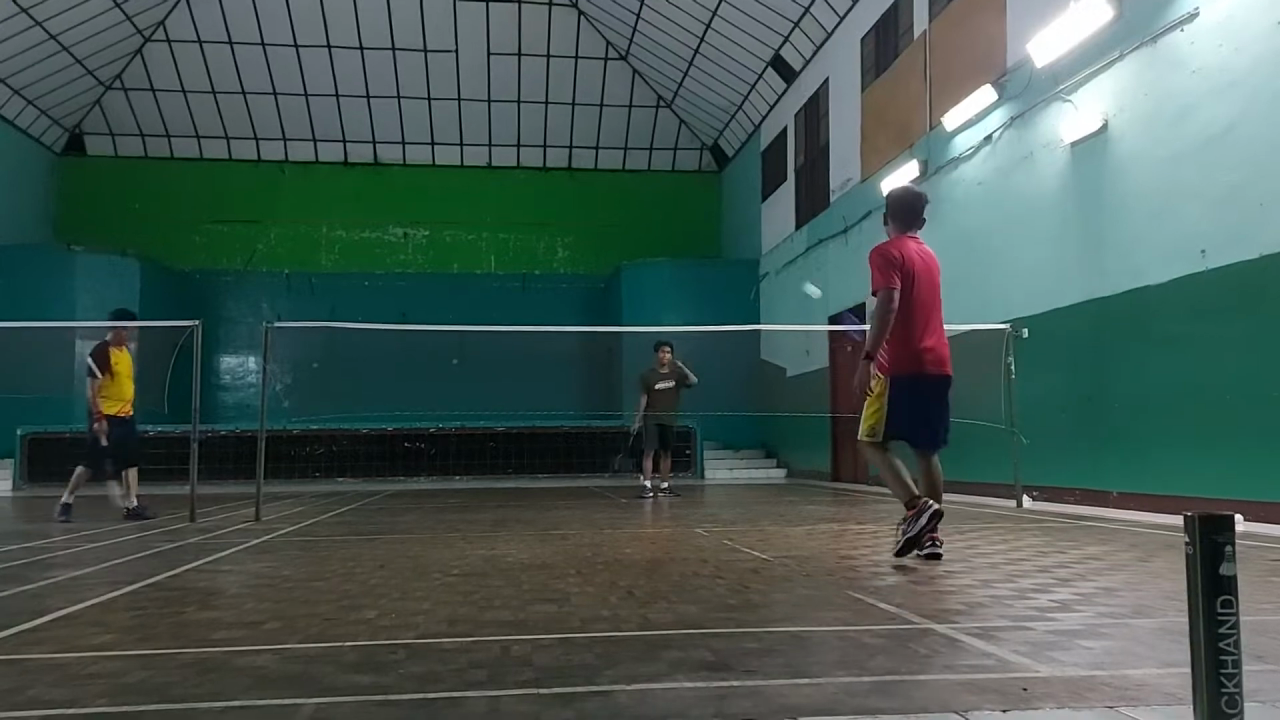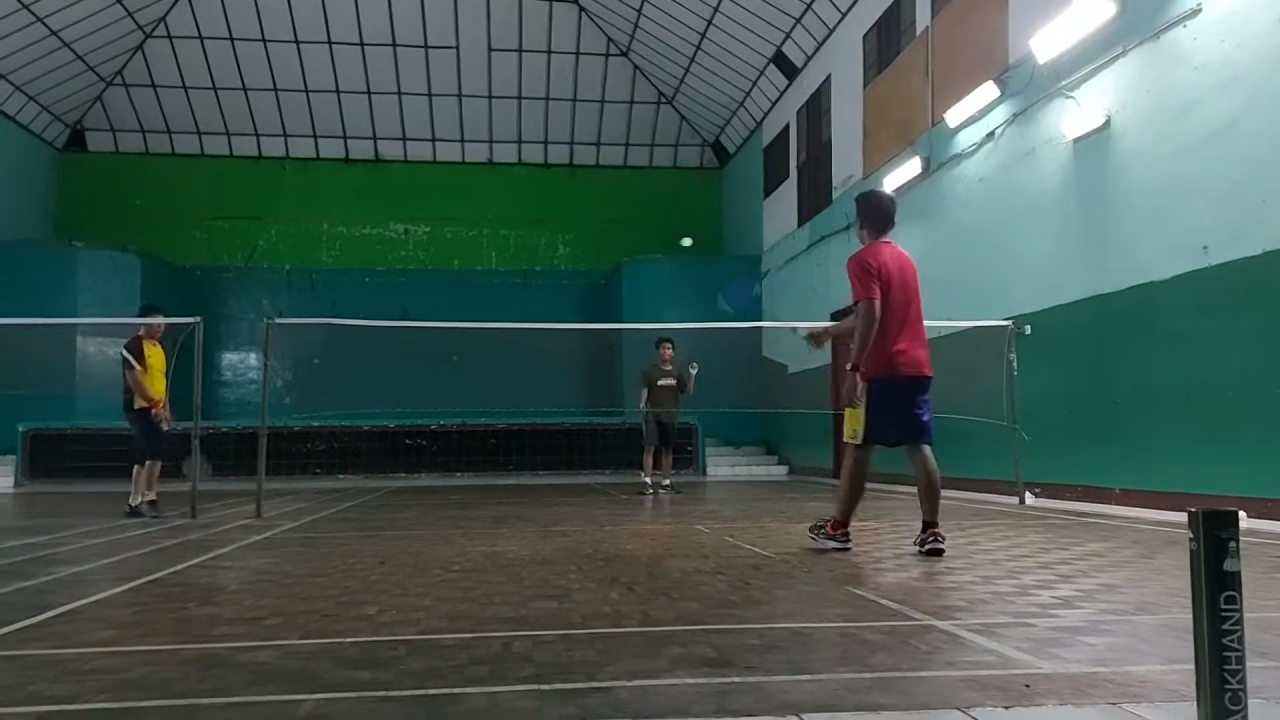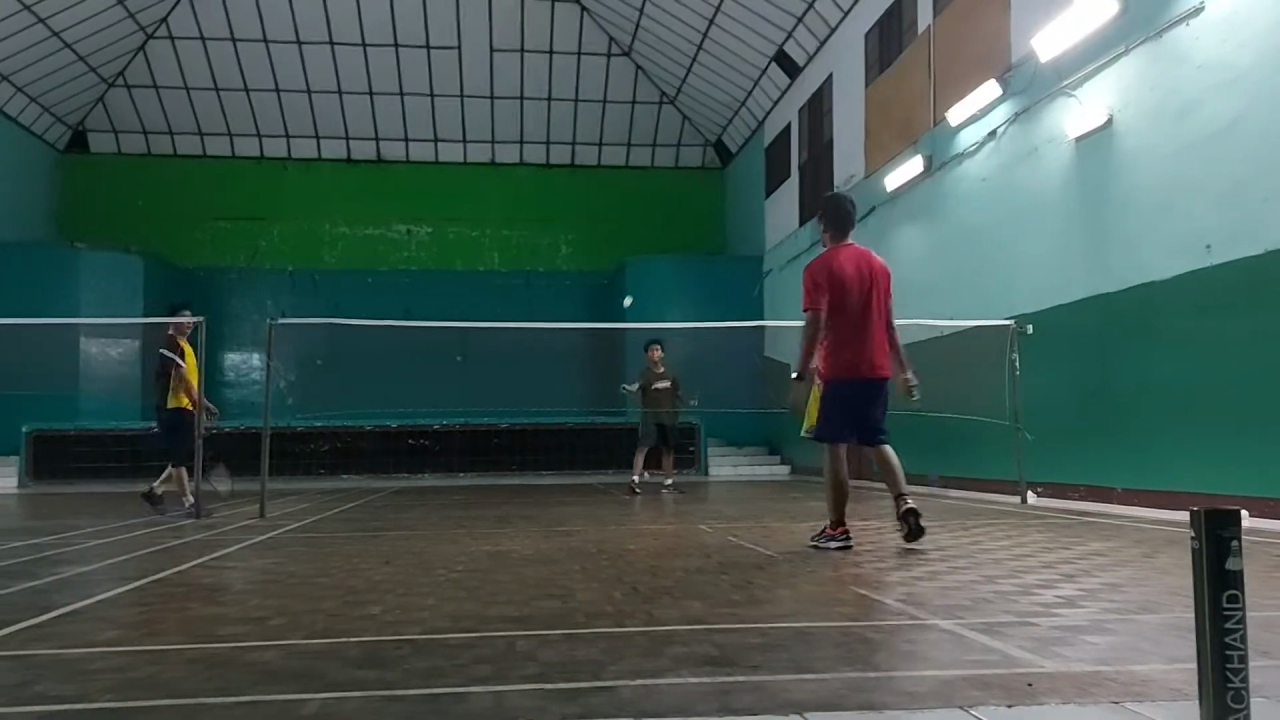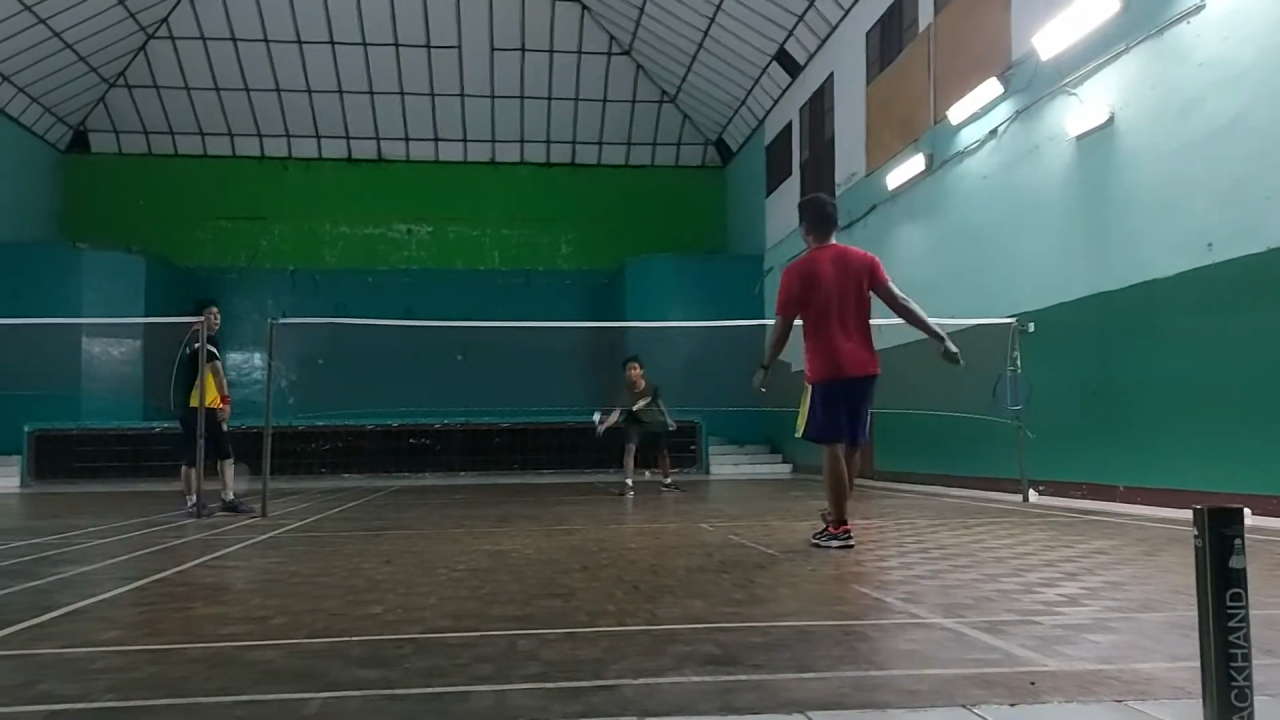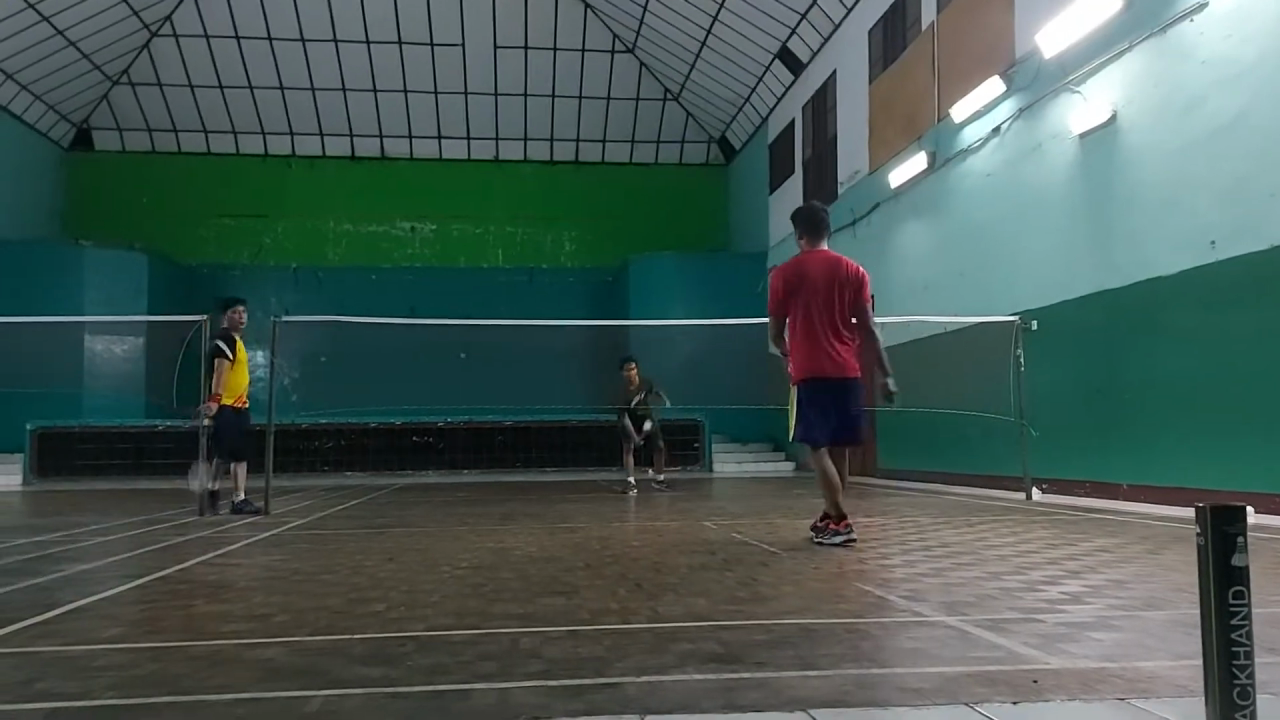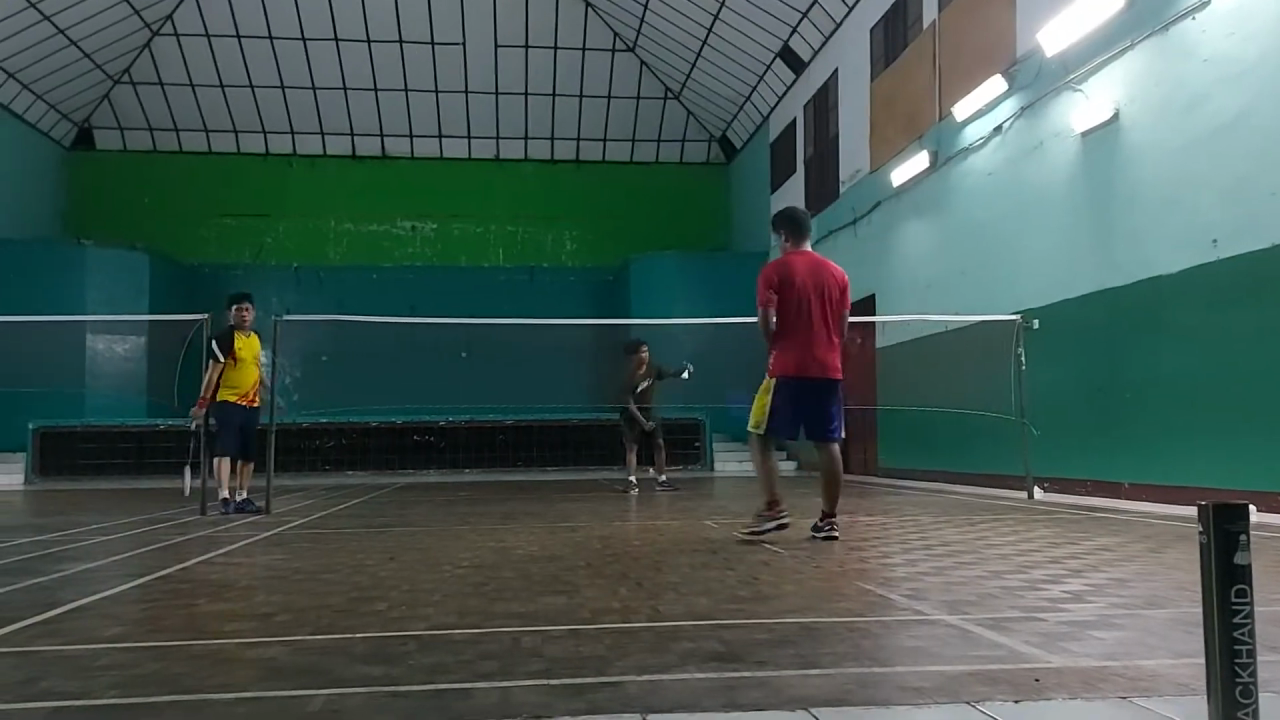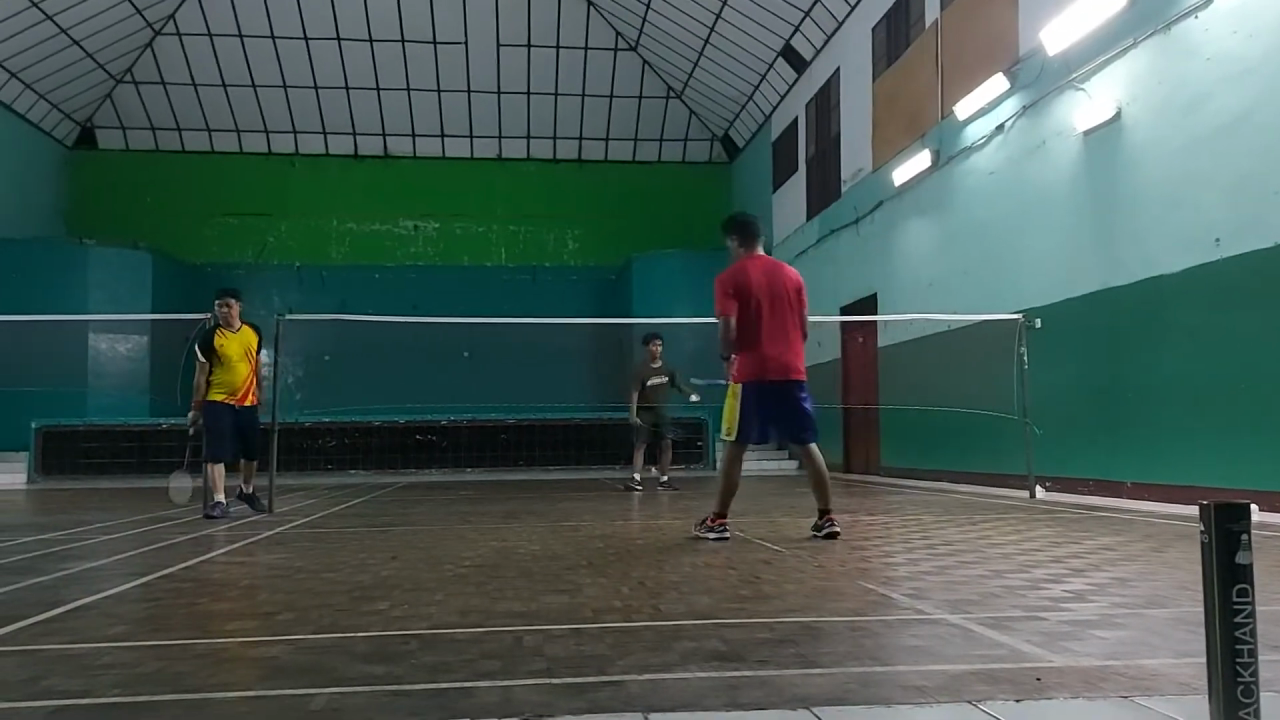
dt=0.3s
person 1, frame 1
left shoulder: (885, 253)
right shoulder: (928, 256)
left elbow: (888, 305)
left wrist: (867, 357)
left hip: (900, 366)
right hip: (937, 366)
left knee: (873, 442)
right knee: (927, 450)
left ankle: (918, 506)
right ankle: (931, 535)
person 1, frame 2
left shoulder: (862, 260)
right shoulder: (904, 258)
left elbow: (870, 316)
left wrist: (854, 367)
right wrist: (831, 332)
left hip: (881, 370)
right hip: (917, 367)
left knee: (858, 449)
right knee: (919, 447)
left ankle: (838, 527)
right ankle: (931, 531)
person 1, frame 3
left shoulder: (819, 268)
right shoulder: (877, 263)
left elbow: (815, 325)
right elbow: (888, 323)
left wrist: (800, 375)
right wrist: (904, 368)
left hip: (839, 372)
right hip: (877, 369)
left knee: (835, 447)
right knee: (876, 441)
left ankle: (837, 528)
right ankle: (904, 502)
person 1, frame 4
left shoulder: (796, 271)
right shoulder: (864, 261)
left elbow: (782, 328)
right elbow: (901, 304)
left wrist: (764, 368)
right wrist: (940, 339)
left hip: (826, 371)
right hip: (863, 368)
left knee: (833, 447)
right knee: (850, 445)
left ankle: (838, 527)
right ankle: (837, 515)
person 1, frame 5
left shoulder: (785, 273)
right shoulder: (853, 271)
left elbow: (775, 329)
right elbow: (867, 327)
left wrist: (789, 353)
right wrist: (885, 373)
left hip: (809, 372)
right hip: (847, 372)
left knee: (818, 448)
right knee: (840, 447)
left ankle: (839, 521)
right ankle: (831, 516)
person 1, frame 6
left shoulder: (774, 271)
right shoulder: (837, 273)
left elbow: (766, 323)
right elbow: (840, 328)
left hip: (789, 371)
right hip: (828, 370)
left knee: (762, 439)
right knee: (828, 445)
left ankle: (774, 509)
right ankle: (829, 519)
person 1, frame 7
left shoulder: (730, 278)
right shoulder: (791, 275)
left elbow: (728, 331)
right elbow: (802, 328)
left wrist: (727, 357)
left hip: (751, 375)
right hip: (791, 372)
left knee: (735, 447)
right knee: (807, 445)
left ankle: (718, 520)
right ankle: (826, 517)
person 2, frame 1
left shoulder: (125, 350)
right shoulder: (99, 353)
right elbow: (94, 388)
right wrist: (99, 418)
left hip: (126, 415)
right hip: (105, 416)
left knee: (131, 460)
right knee: (92, 462)
left ankle: (131, 505)
right ankle: (66, 502)
person 2, frame 2
left shoulder: (158, 347)
right shoulder: (133, 346)
right elbow: (134, 380)
left wrist: (163, 406)
right wrist: (153, 404)
left hip: (153, 409)
right hip: (140, 408)
left knee: (144, 456)
right knee: (155, 453)
left ankle: (134, 503)
right ankle: (149, 498)
person 2, frame 3
left shoulder: (185, 345)
right shoulder: (170, 346)
right elbow: (182, 379)
left wrist: (204, 402)
right wrist: (198, 404)
left hip: (185, 408)
right hip: (173, 408)
left knee: (184, 457)
right knee: (180, 457)
left ankle: (154, 491)
right ankle: (189, 502)
person 2, frame 4
left shoulder: (196, 342)
right shoulder: (207, 341)
right elbow: (216, 371)
right wrist: (225, 401)
left hip: (211, 407)
right hip: (197, 408)
left knee: (225, 454)
right knee: (193, 458)
left ankle: (228, 498)
right ankle: (192, 502)
person 2, frame 5
left shoulder: (235, 340)
right shoulder: (225, 339)
right elbow: (220, 371)
right wrist: (214, 399)
left hip: (239, 406)
right hip: (225, 407)
left knee: (241, 455)
right knee: (224, 453)
left ankle: (239, 499)
right ankle: (213, 488)
person 2, frame 6
left shoulder: (256, 339)
right shoulder: (225, 338)
right elbow: (213, 372)
right wrist: (202, 403)
left hip: (251, 405)
right hip: (227, 403)
left knee: (248, 455)
right knee: (224, 450)
left ankle: (241, 499)
right ankle: (224, 498)
person 2, frame 7
left shoulder: (253, 332)
right shoulder: (209, 337)
right elbow: (201, 374)
left wrist: (259, 391)
right wrist: (197, 407)
left hip: (248, 403)
right hip: (218, 403)
left knee: (251, 453)
right knee: (216, 454)
left ankle: (247, 491)
right ankle: (219, 502)
